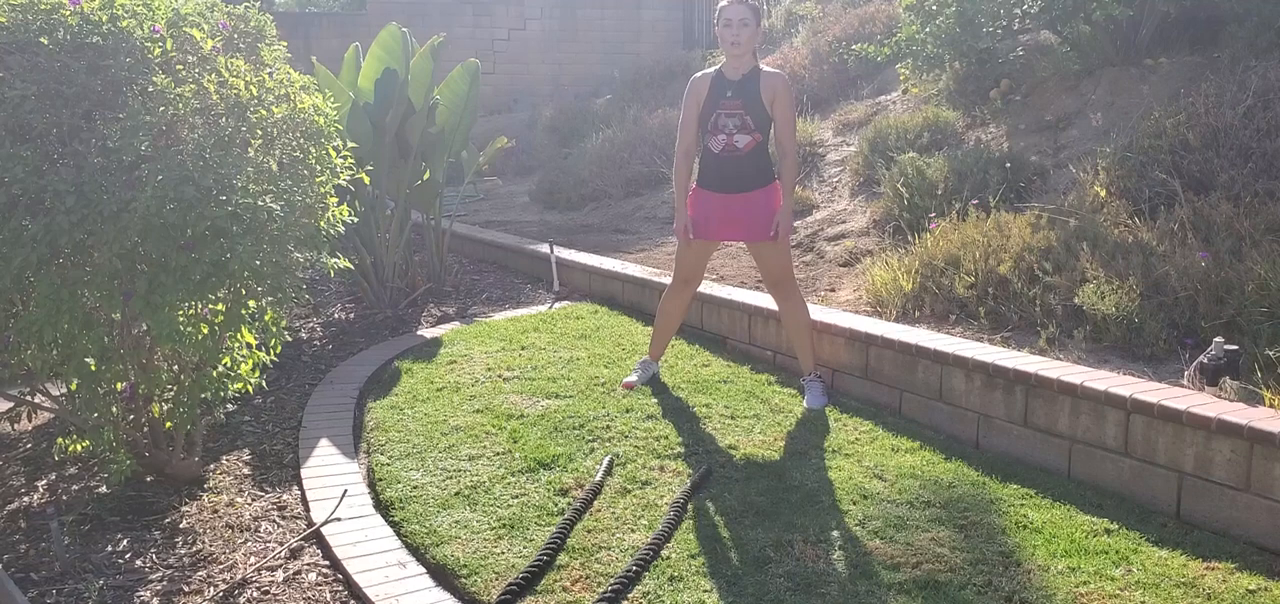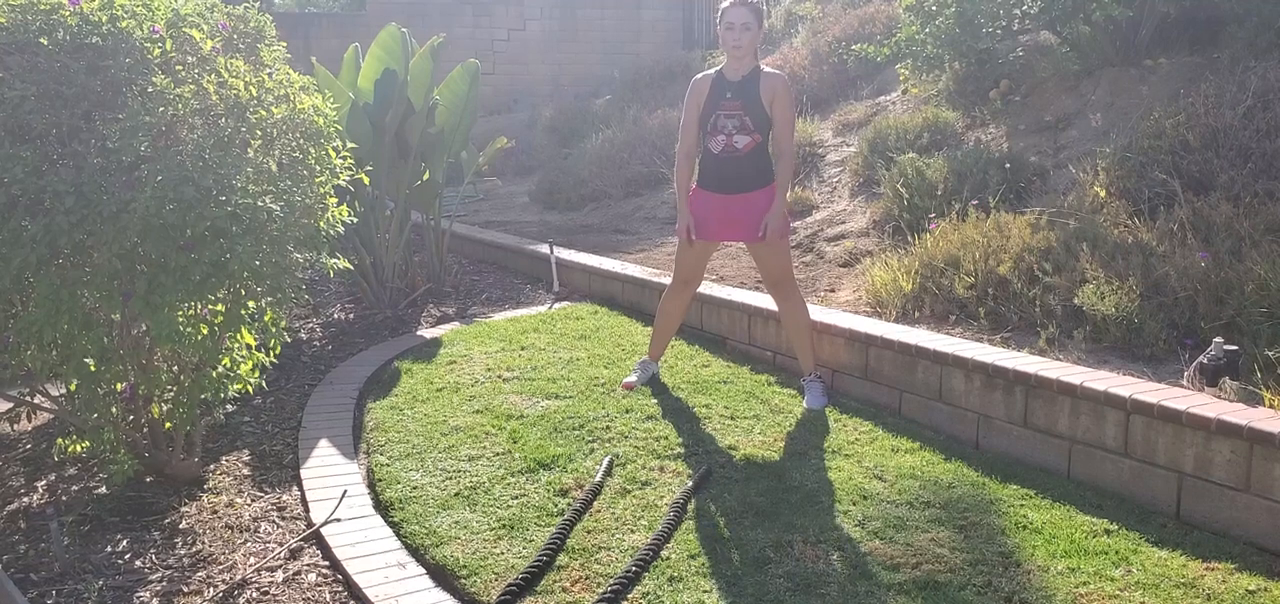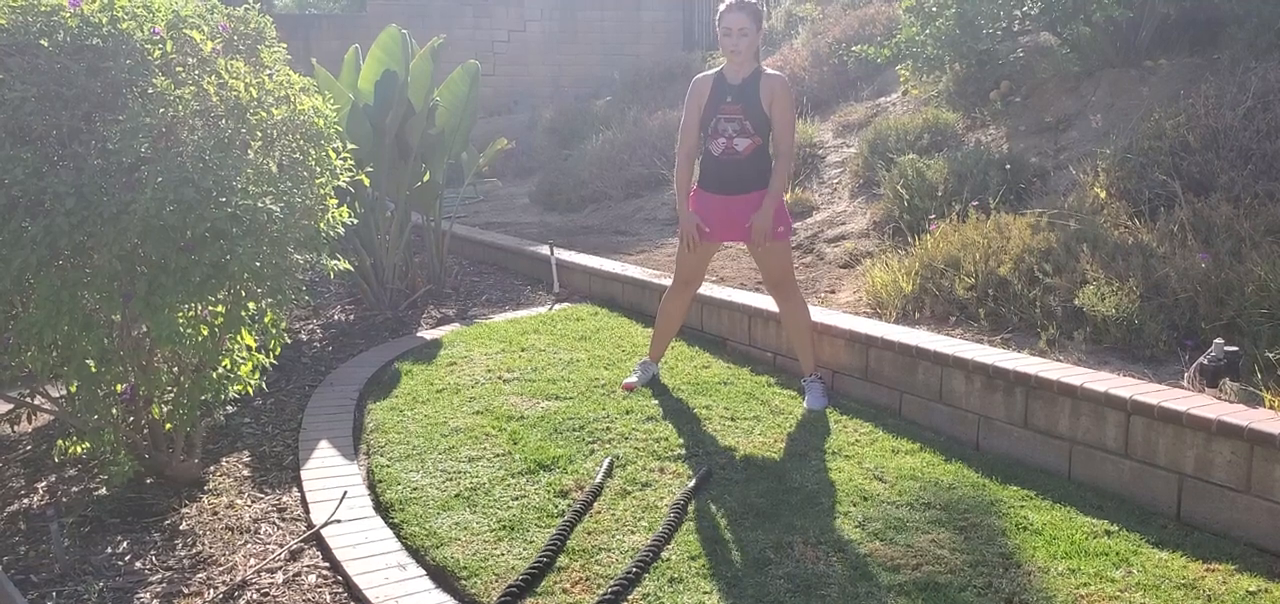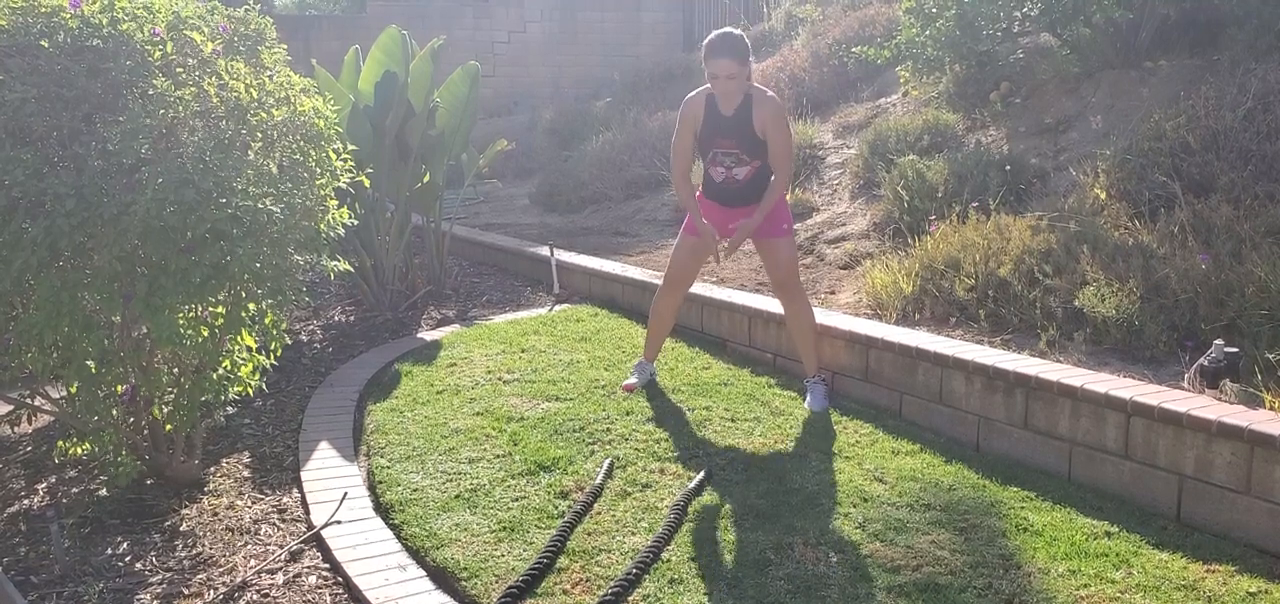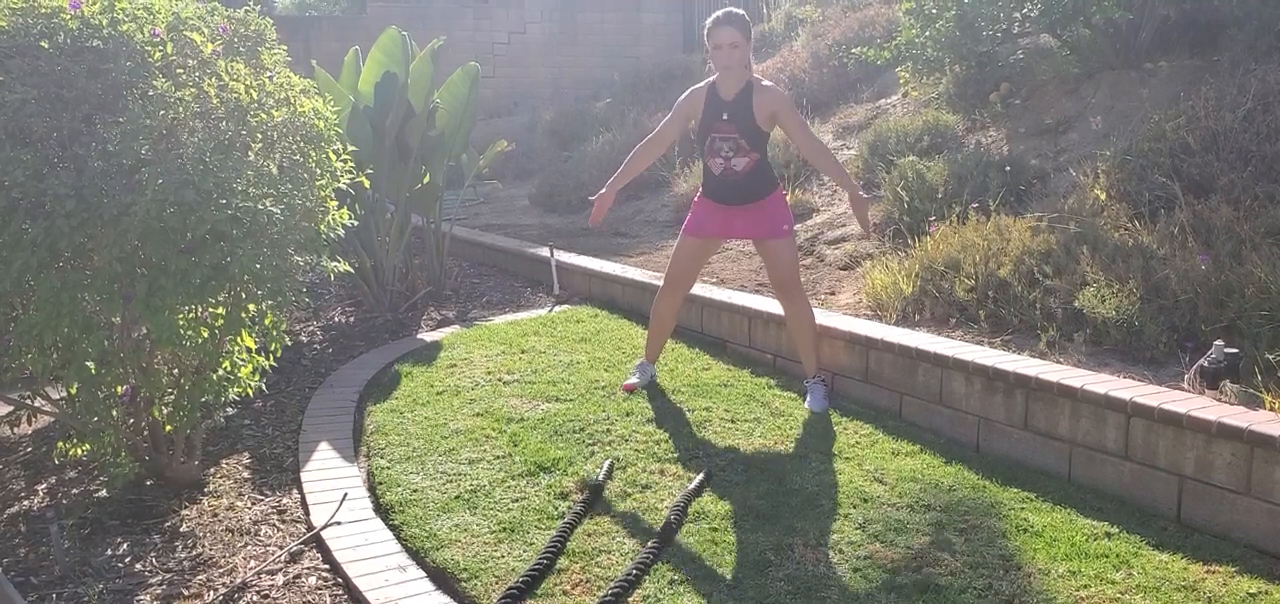
dt=0.7s
person 1, frame 1
left shoulder: (774, 83)
right shoulder: (701, 83)
left elbow: (788, 150)
right elbow: (685, 150)
left wrist: (787, 207)
right wrist: (680, 208)
left hip: (759, 198)
right hip: (708, 198)
left knee: (783, 286)
right knee: (682, 282)
left ankle: (811, 376)
right ankle: (650, 361)
person 1, frame 2
left shoulder: (774, 84)
right shoulder: (702, 84)
left elbow: (785, 151)
right elbow: (686, 151)
left wrist: (778, 208)
right wrist: (682, 209)
left hip: (758, 199)
right hip: (707, 198)
left knee: (783, 287)
right knee: (682, 283)
left ankle: (812, 377)
right ankle: (650, 361)
person 1, frame 3
left shoulder: (774, 85)
right shoulder: (702, 85)
left elbow: (784, 153)
right elbow: (686, 151)
left wrist: (768, 209)
right wrist: (684, 209)
left hip: (758, 200)
right hip: (708, 200)
left knee: (783, 287)
right knee: (683, 284)
left ankle: (811, 377)
right ankle: (650, 363)
person 1, frame 4
left shoulder: (767, 106)
right shoulder: (693, 106)
left elbow: (783, 171)
right elbow: (680, 171)
left wrist: (754, 222)
right wrist: (700, 223)
left hip: (763, 207)
right hip: (711, 206)
left knee: (789, 288)
right knee: (672, 284)
left ankle: (814, 379)
right ankle: (646, 364)
person 1, frame 5
left shoulder: (768, 96)
right shoulder: (696, 97)
left elbow: (811, 146)
right elbow: (655, 144)
left wrist: (853, 191)
right wrist: (611, 189)
left hip: (763, 204)
right hip: (711, 205)
left knee: (789, 290)
right knee: (672, 286)
left ankle: (814, 380)
right ankle: (647, 366)
